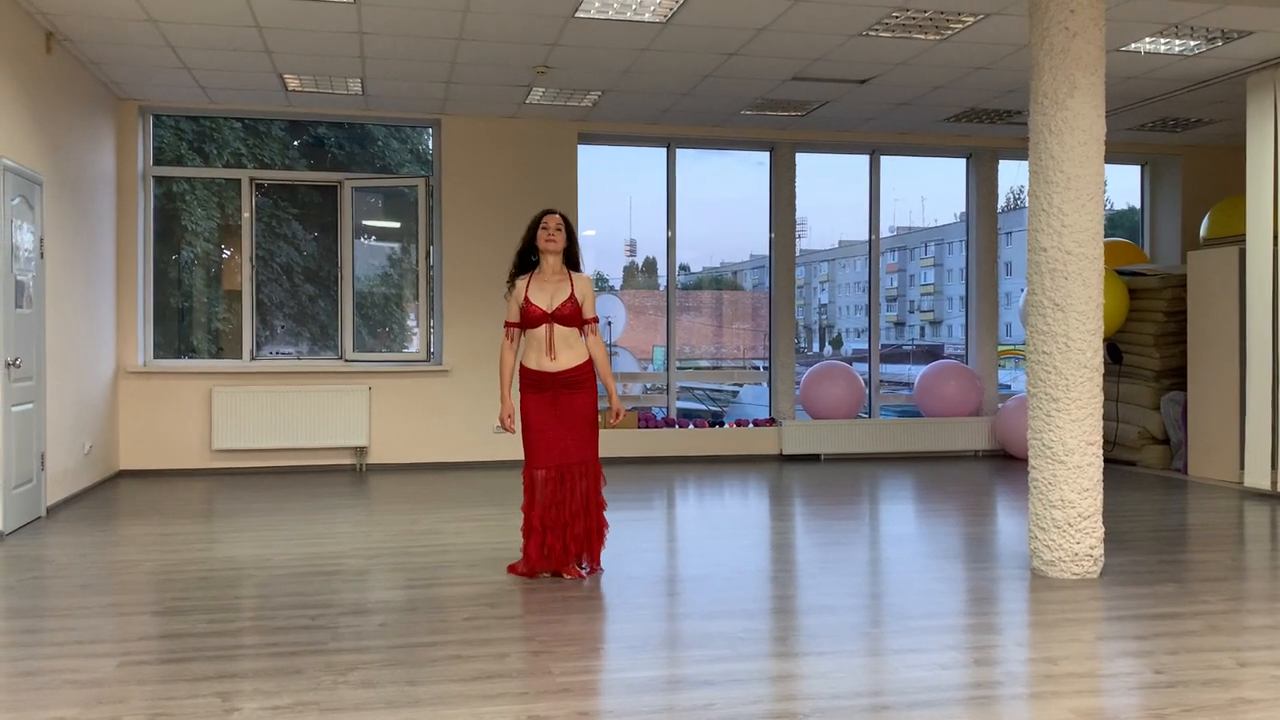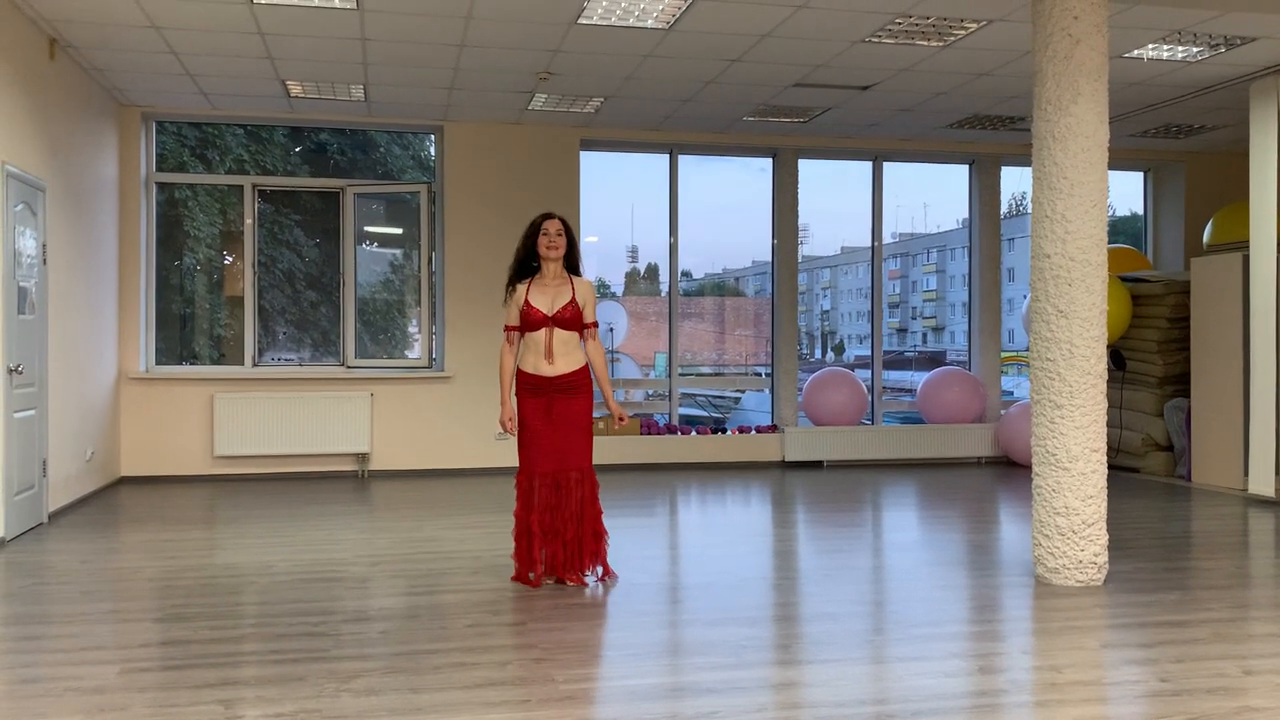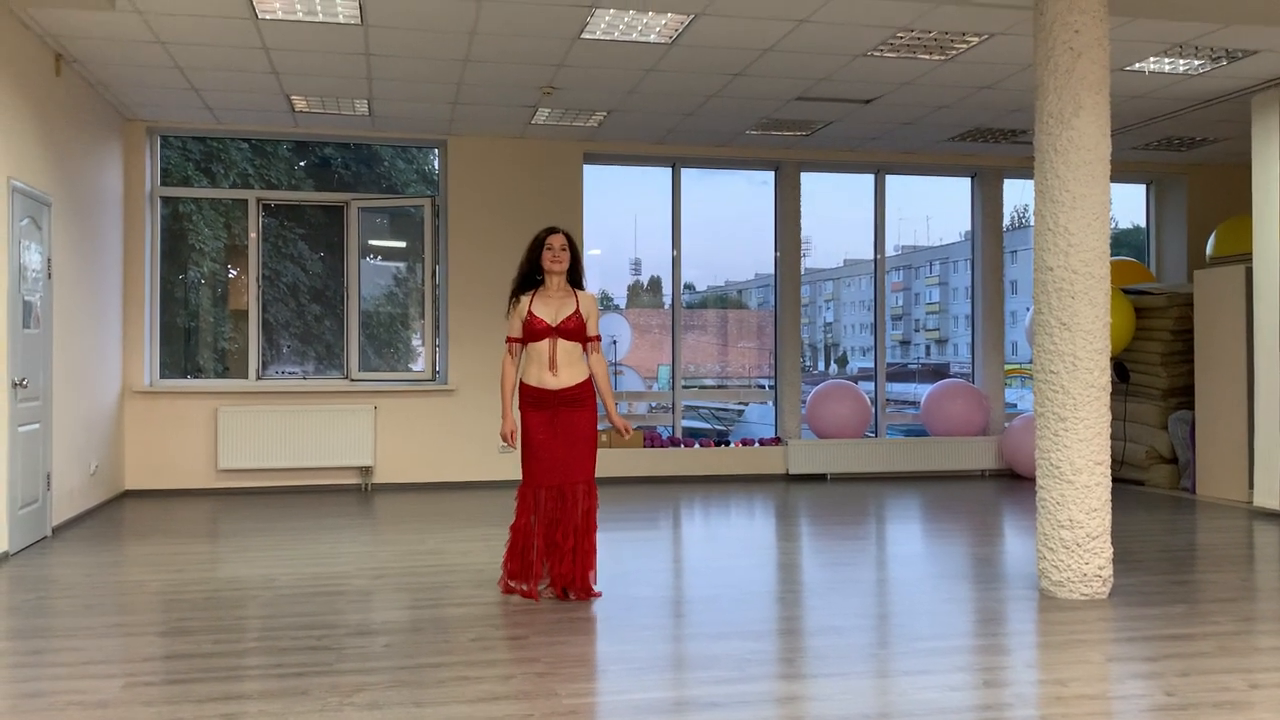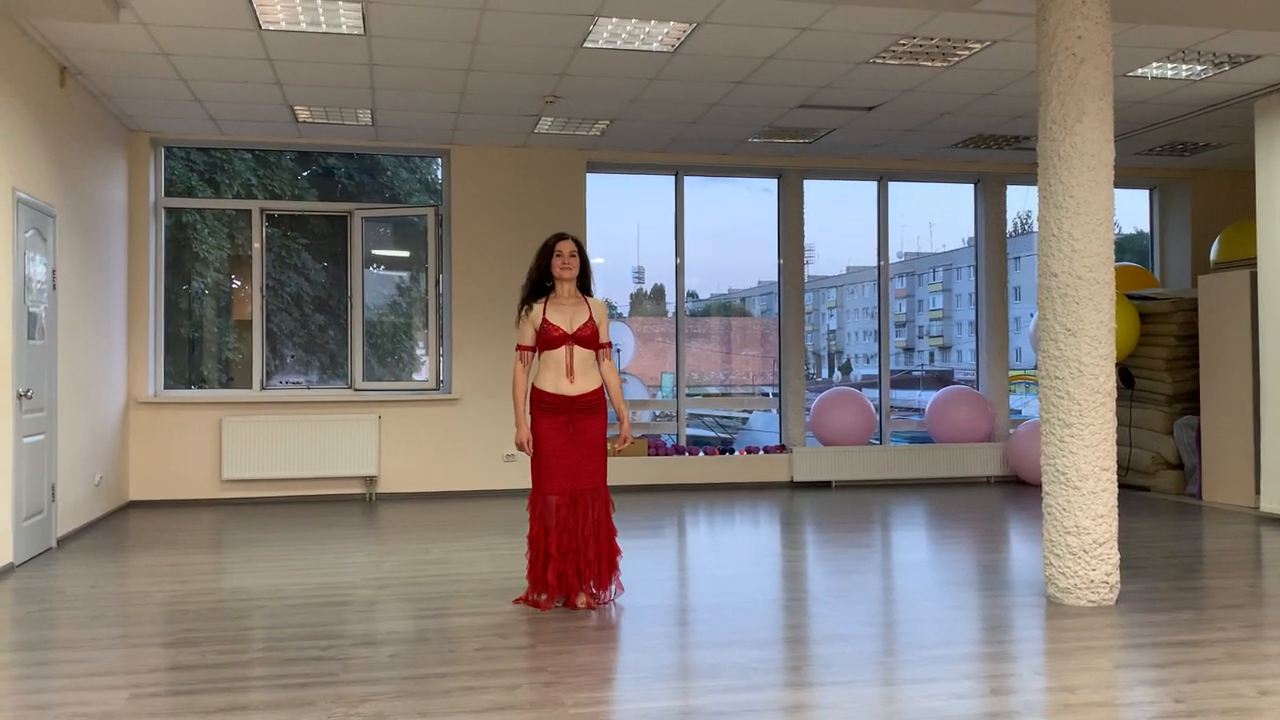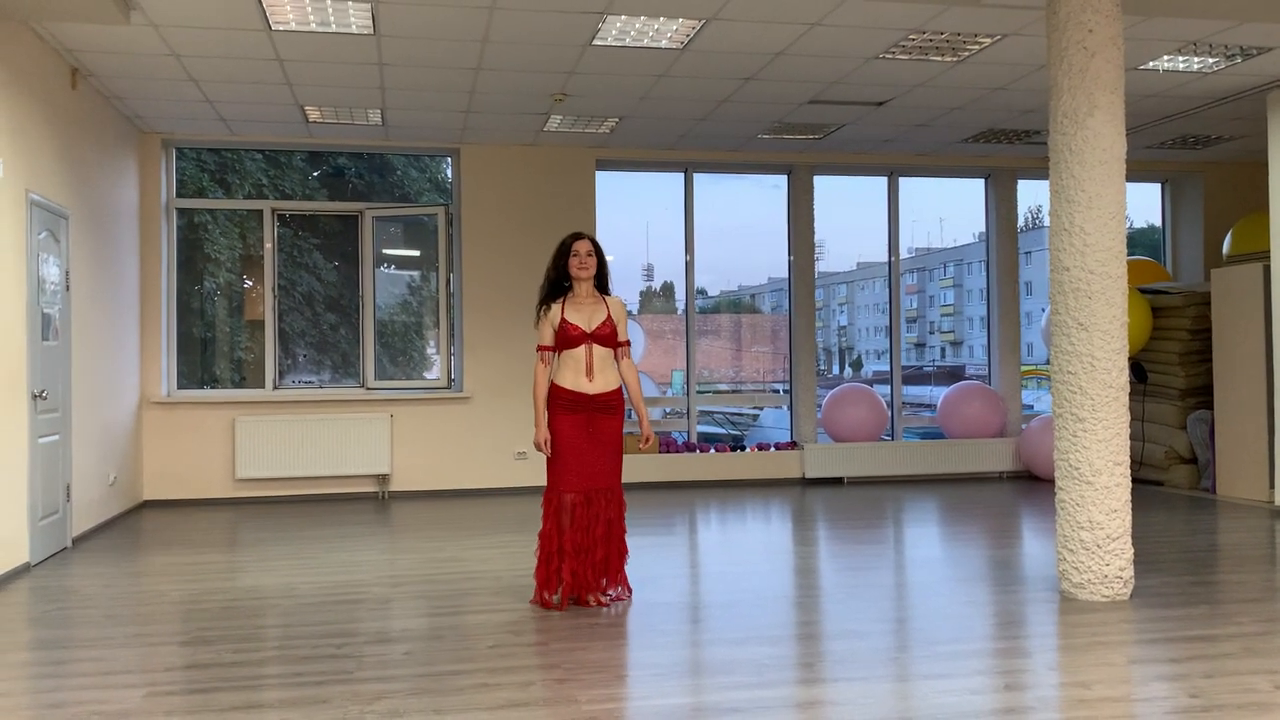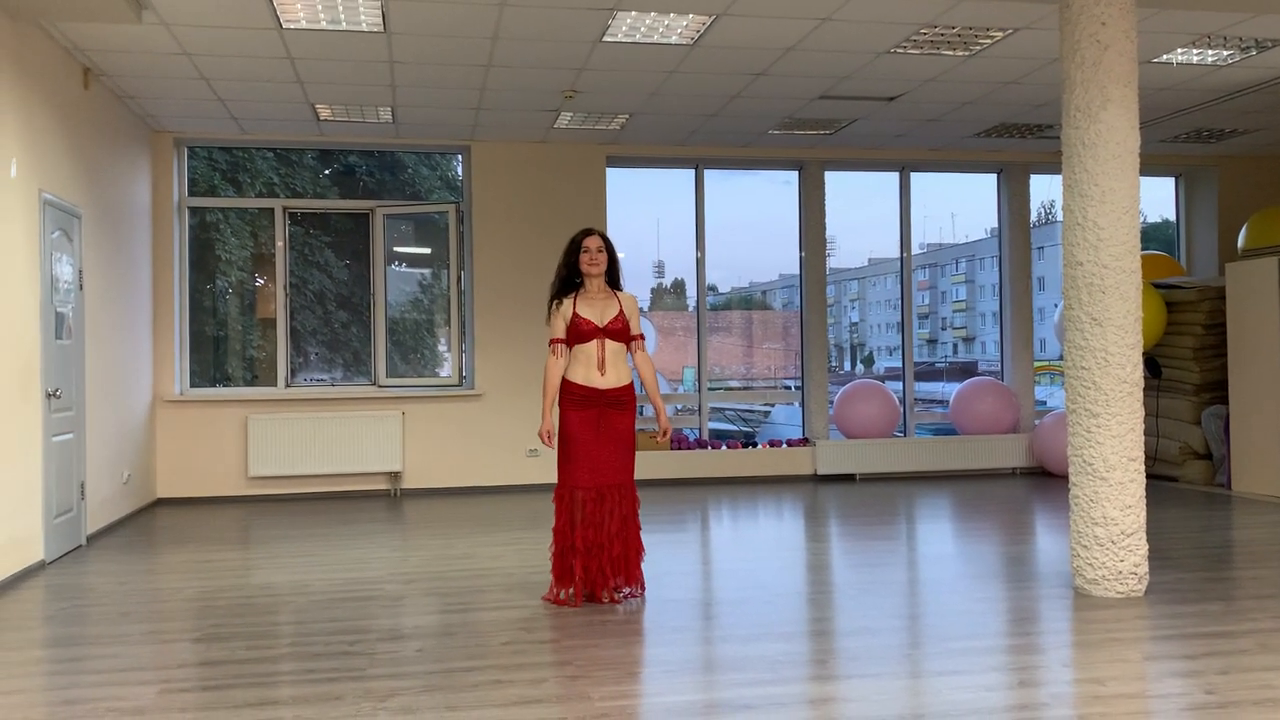
dt=0.5s
person 1, frame 1
left shoulder: (581, 284)
right shoulder: (519, 286)
left elbow: (594, 339)
right elbow: (510, 344)
left wrist: (612, 393)
right wrist: (505, 399)
left hip: (578, 385)
right hip: (535, 388)
left knee: (577, 468)
right knee: (541, 469)
left ankle: (572, 557)
right ankle: (541, 556)
person 1, frame 2
left shoulder: (582, 289)
right shoulder: (520, 291)
left elbow: (593, 345)
right elbow: (509, 347)
left wrist: (610, 399)
right wrist: (505, 402)
left hip: (574, 390)
right hip: (532, 392)
left knee: (574, 473)
right knee: (537, 475)
left ankle: (572, 563)
right ankle: (540, 562)
person 1, frame 3
left shoulder: (586, 302)
right shoulder: (523, 303)
left elbow: (596, 358)
right elbow: (511, 359)
left wrist: (613, 411)
right wrist: (507, 414)
left hip: (578, 403)
right hip: (535, 405)
left knee: (577, 486)
right knee: (540, 487)
left ankle: (573, 576)
right ankle: (540, 575)
person 1, frame 4
left shoulder: (597, 309)
right shoulder: (534, 310)
left elbow: (607, 364)
right elbow: (521, 367)
left wrist: (624, 417)
right wrist: (520, 422)
left hip: (591, 410)
right hip: (548, 410)
left knee: (589, 493)
right knee: (551, 494)
left ankle: (584, 585)
right ankle: (550, 585)
person 1, frame 5
left shoulder: (615, 307)
right shoulder: (552, 311)
left elbow: (625, 362)
right elbow: (543, 367)
left wrist: (643, 416)
right wrist: (540, 423)
left hip: (608, 409)
right hip: (566, 409)
left knee: (604, 493)
right knee: (566, 492)
left ankle: (599, 581)
right ankle: (564, 582)
person 1, frame 6
left shoulder: (627, 303)
right shoulder: (564, 305)
left elbow: (641, 357)
right elbow: (556, 359)
left wrist: (660, 409)
right wrist: (546, 413)
left hip: (620, 403)
right hip: (577, 403)
left knee: (617, 487)
right knee: (579, 487)
left ankle: (613, 579)
right ankle: (578, 580)
